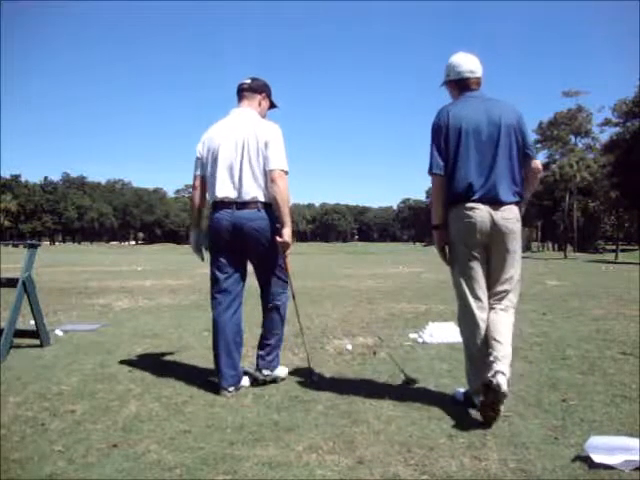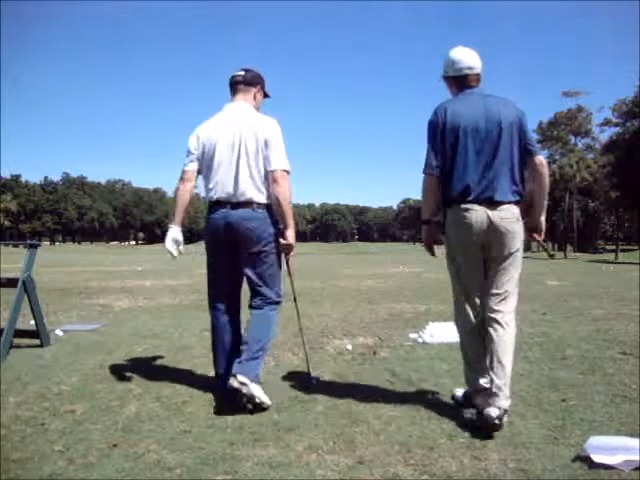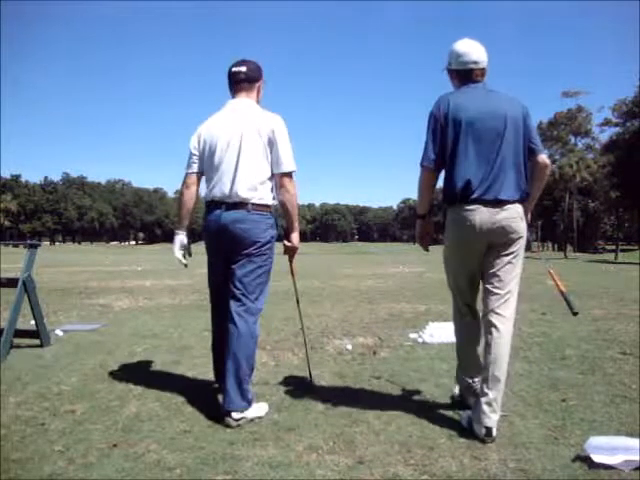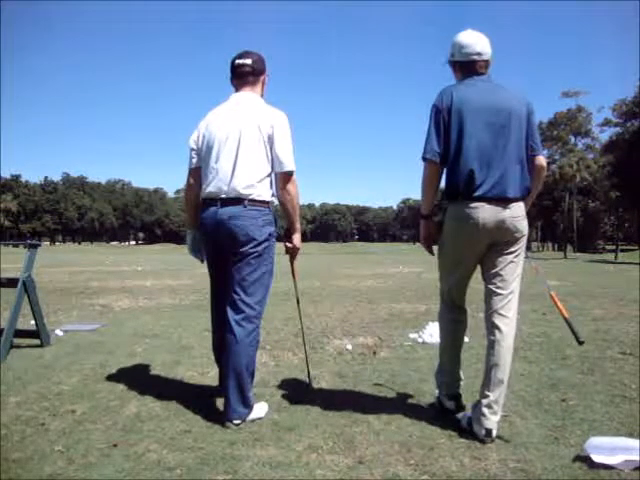
dt=0.2s
person 1, frame 1
left shoulder: (447, 116)
right shoulder: (510, 112)
left elbow: (439, 178)
right elbow: (534, 168)
left wrist: (437, 226)
left hip: (466, 215)
right hip: (507, 214)
left knee: (473, 306)
right knee: (503, 302)
left ankle: (479, 387)
right ankle: (498, 376)
person 1, frame 2
left shoulder: (443, 113)
right shoulder: (511, 110)
left elbow: (433, 176)
right elbow: (538, 165)
left wrist: (428, 222)
right wrist: (538, 213)
left hip: (463, 216)
right hip: (508, 215)
left knee: (469, 309)
right knee: (502, 309)
left ankle: (478, 391)
right ankle: (496, 402)
person 1, frame 3
left shoulder: (446, 106)
right shoulder: (515, 107)
left elbow: (430, 169)
right elbow: (542, 163)
left wrist: (422, 216)
right wrist: (527, 206)
left hip: (465, 215)
right hip: (510, 216)
left knee: (465, 307)
right knee: (500, 313)
left ankle: (470, 388)
right ankle: (486, 414)
person 1, frame 4
left shoulder: (448, 99)
right shoulder: (519, 102)
left elbow: (434, 164)
right elbow: (539, 165)
left wrist: (426, 217)
left hip: (465, 212)
right hip: (512, 215)
left knee: (452, 304)
right knee: (502, 315)
left ankle: (450, 393)
right ankle: (487, 417)
person 2, frame 1
left shoulder: (211, 133)
right shoulder: (268, 129)
left elbow: (198, 188)
right elbow: (277, 180)
left wrist: (197, 230)
right wrist: (286, 225)
left hip: (221, 218)
right hip: (259, 217)
left knee: (225, 298)
right knee: (275, 290)
left ankle: (229, 377)
right ankle: (267, 360)
person 2, frame 2
left shoulder: (204, 129)
right shoulder: (266, 125)
left elbow: (186, 181)
right elbow: (278, 180)
left wrist: (175, 225)
right wrist: (288, 226)
left hip: (217, 218)
right hip: (256, 217)
left knee: (221, 303)
right knee: (265, 299)
left ankle: (225, 381)
right ankle: (246, 372)
person 2, frame 3
left shoulder: (207, 126)
right shoulder: (270, 122)
left elbow: (189, 184)
right elbow: (285, 183)
left wrist: (181, 230)
right wrist: (294, 228)
left hip: (215, 219)
right hip: (254, 220)
left knee: (222, 306)
right knee: (244, 308)
left ankle: (226, 383)
right ankle: (237, 401)
person 2, frame 4
left shoulder: (208, 120)
right shoulder: (272, 118)
left elbow: (193, 182)
right elbow: (286, 181)
left wrist: (192, 228)
right wrist: (295, 229)
left hip: (211, 215)
right hip: (252, 217)
left knee: (222, 307)
right knee: (245, 311)
left ankle: (228, 383)
right ankle: (238, 406)
